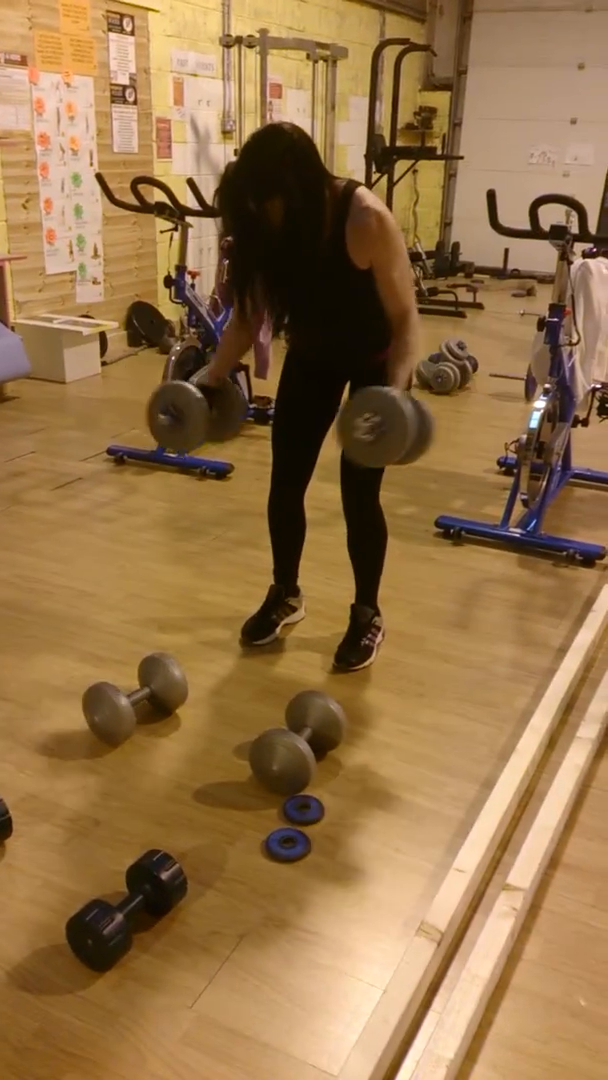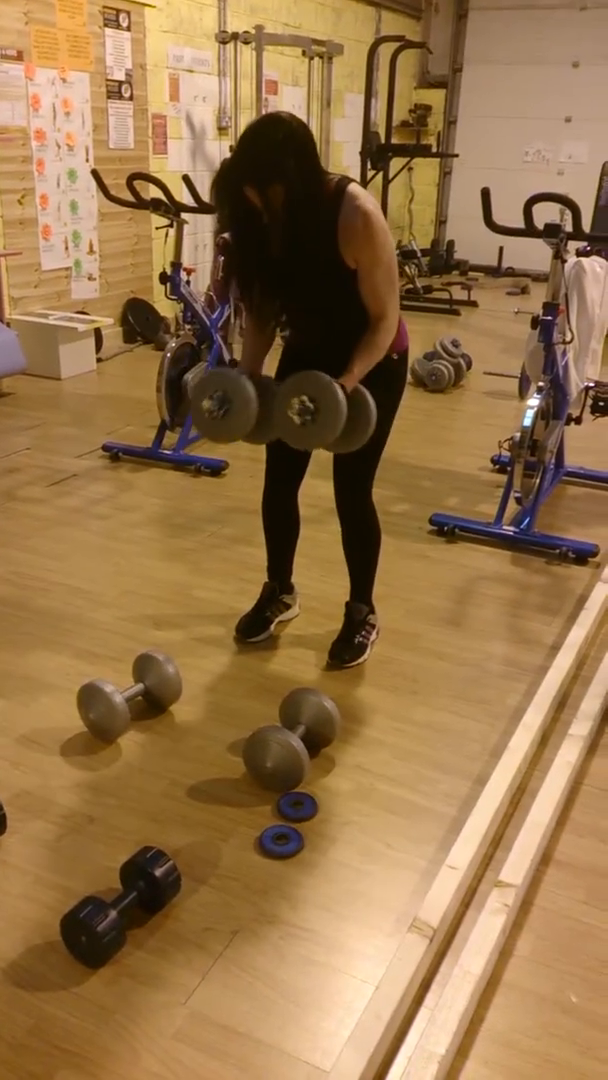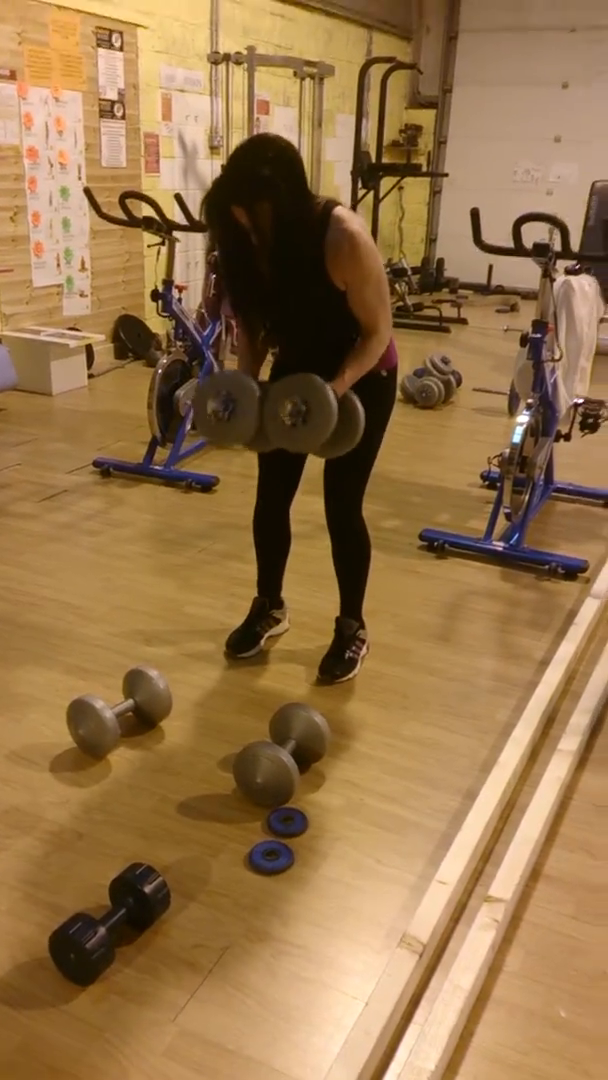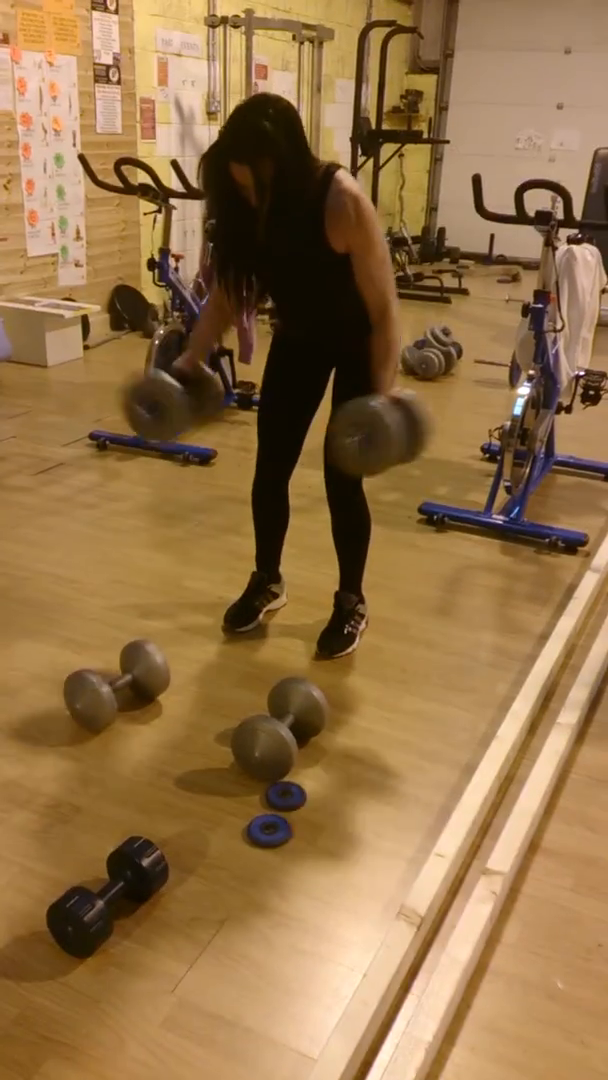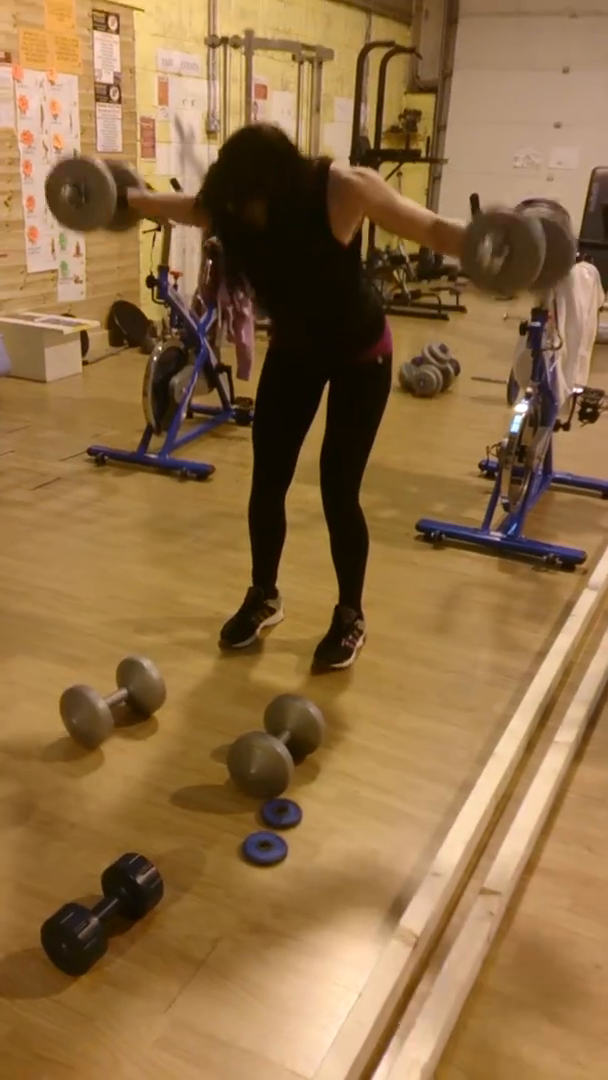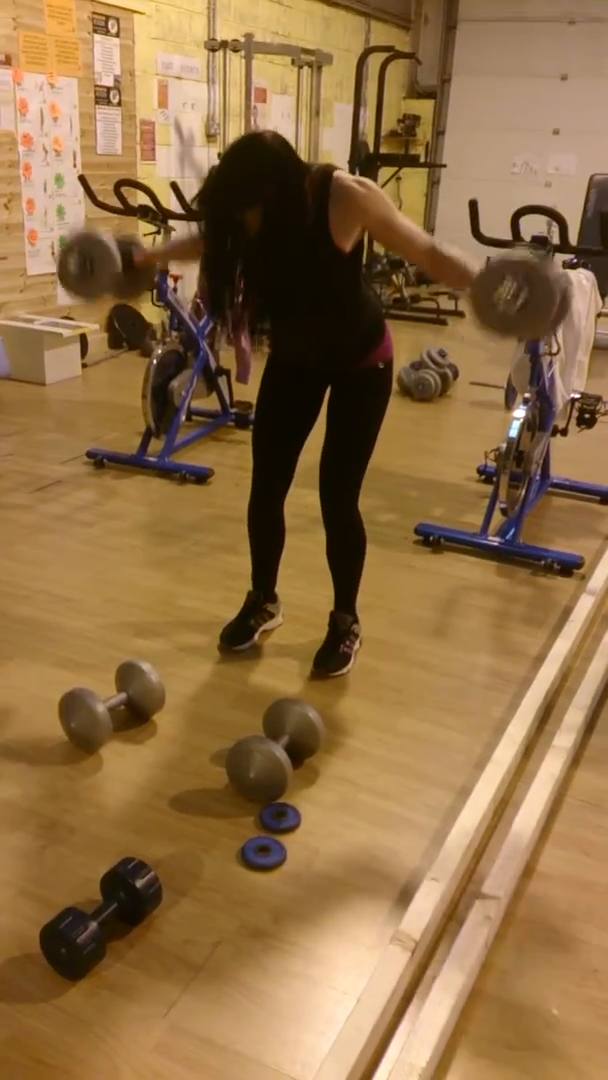
dt=0.3s
person 1, frame 1
left shoulder: (366, 220)
right shoulder: (263, 225)
left elbow: (404, 318)
right elbow: (249, 309)
left wrist: (395, 393)
right wrist: (214, 377)
left hip: (375, 360)
right hip: (310, 357)
left knee: (358, 492)
right knee: (285, 482)
left ankle: (367, 614)
right ankle: (284, 595)
person 1, frame 2
left shoulder: (357, 215)
right shoulder: (259, 218)
left elbow: (384, 317)
right elbow: (261, 306)
left wrist: (344, 387)
right wrist: (248, 375)
left hip: (372, 359)
right hip: (306, 352)
left knee: (351, 489)
right knee: (279, 479)
left ankle: (362, 611)
right ankle: (278, 592)
person 1, frame 3
left shoulder: (343, 237)
right shoulder: (246, 239)
left elbow: (379, 327)
right elbow: (251, 317)
left wrist: (333, 388)
right wrist: (249, 378)
left hip: (362, 375)
right hip: (296, 367)
left knee: (341, 503)
right knee: (270, 493)
left ankle: (352, 627)
right ankle: (268, 607)
person 1, frame 4
left shoulder: (344, 201)
right shoulder: (244, 207)
left elbow: (383, 305)
right elbow: (228, 289)
left wrist: (385, 391)
right wrist: (190, 363)
left hip: (357, 343)
right hip: (296, 340)
left knee: (342, 475)
right knee: (271, 467)
left ankle: (351, 601)
right ankle: (266, 581)
person 1, frame 5
left shoulder: (344, 189)
right shoulder: (245, 197)
left elbow: (431, 228)
right elbow: (196, 207)
right wrist: (135, 201)
left hip: (359, 355)
right hip: (292, 351)
left knee: (338, 489)
right knee: (267, 480)
left ankle: (350, 616)
right ankle: (264, 596)
person 1, frame 6
left shoulder: (345, 197)
right shoulder: (247, 209)
left elbow: (424, 251)
right elbow: (209, 240)
right wrist: (150, 257)
left hip: (360, 361)
right hip: (293, 357)
left knee: (337, 496)
right knee: (266, 485)
left ankle: (346, 621)
right ankle: (263, 601)
